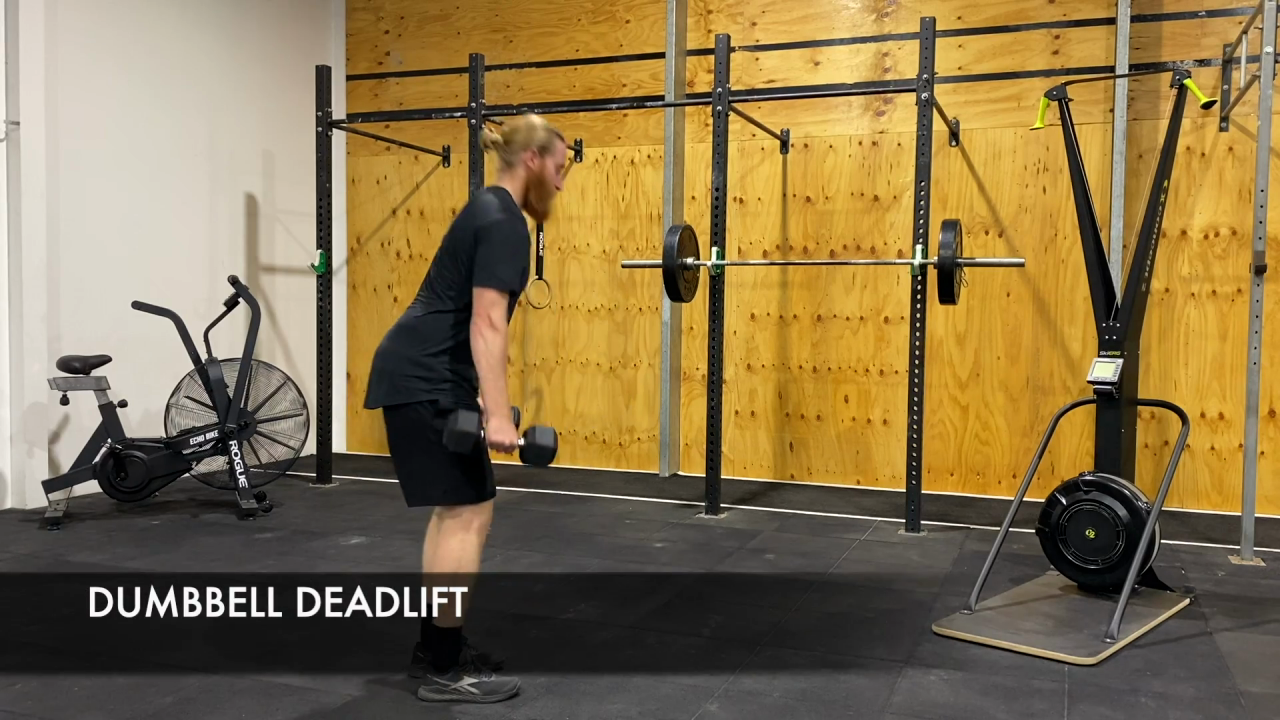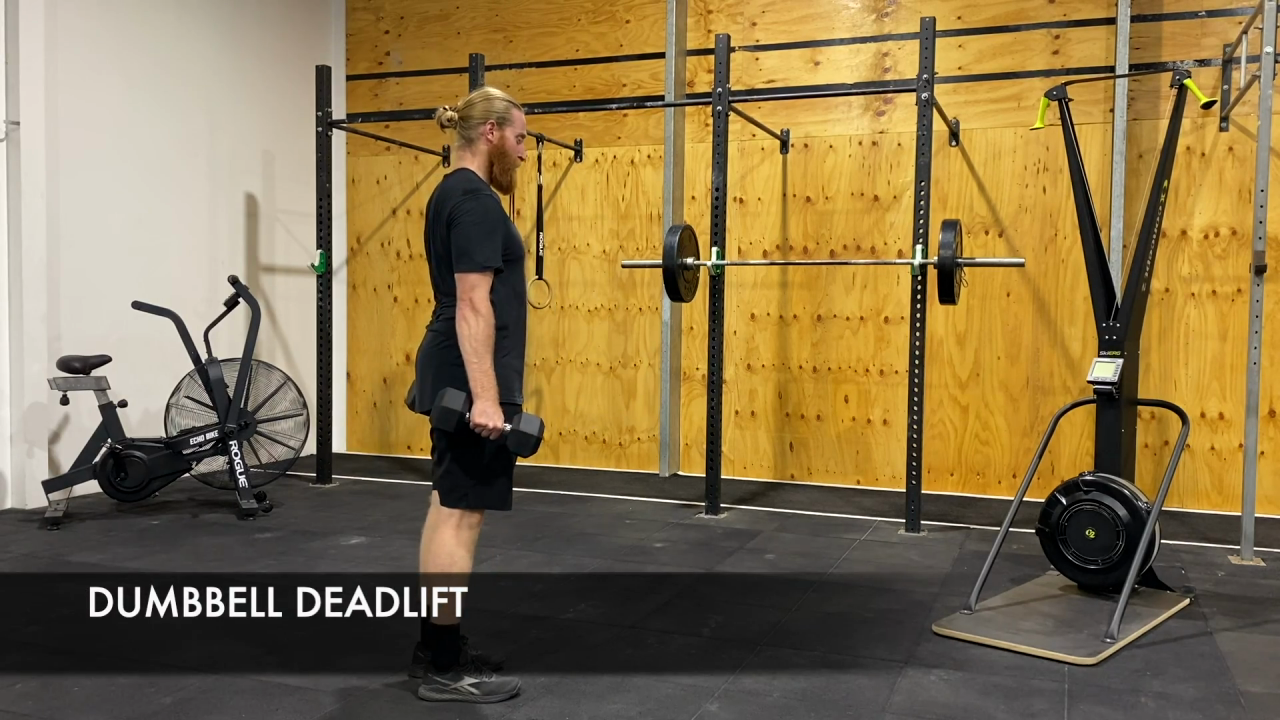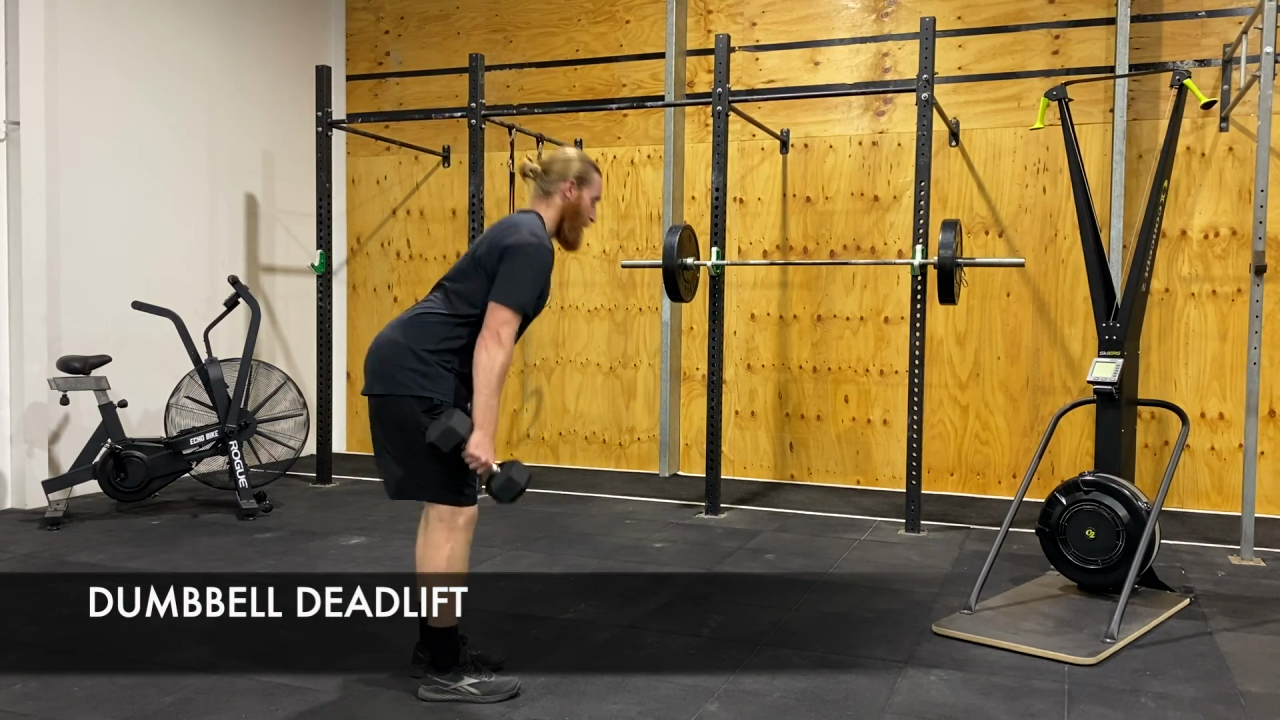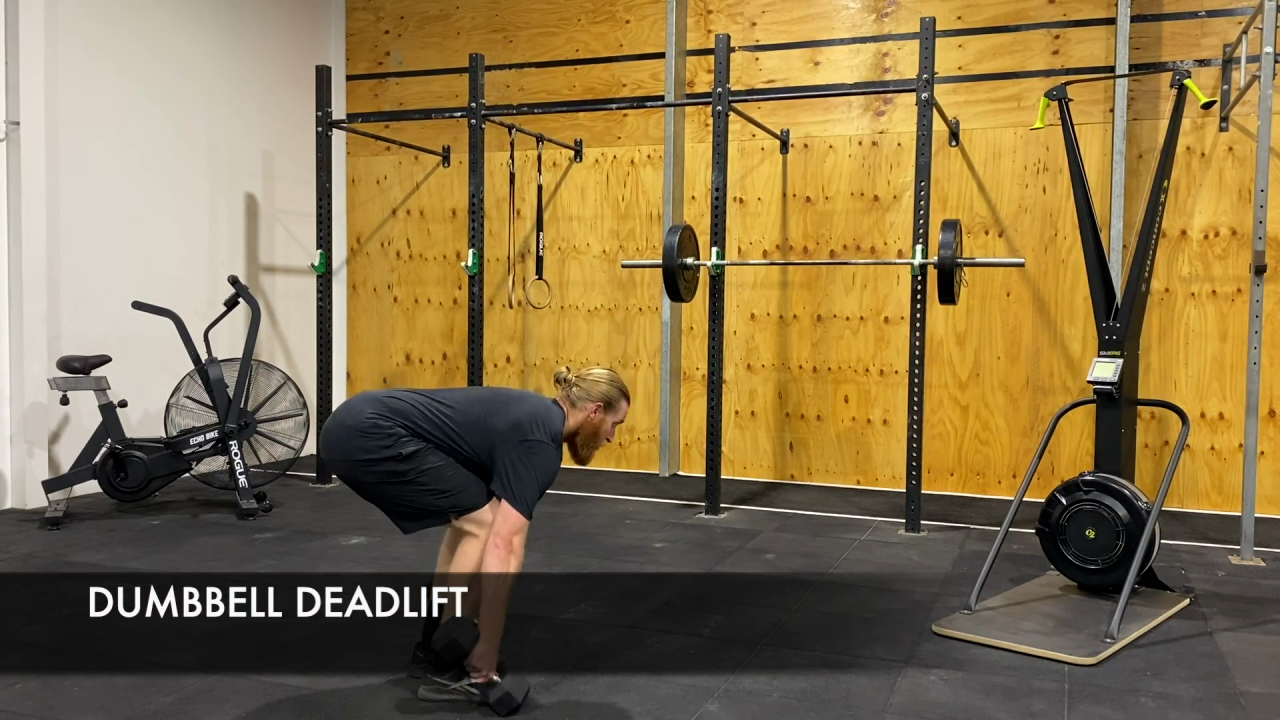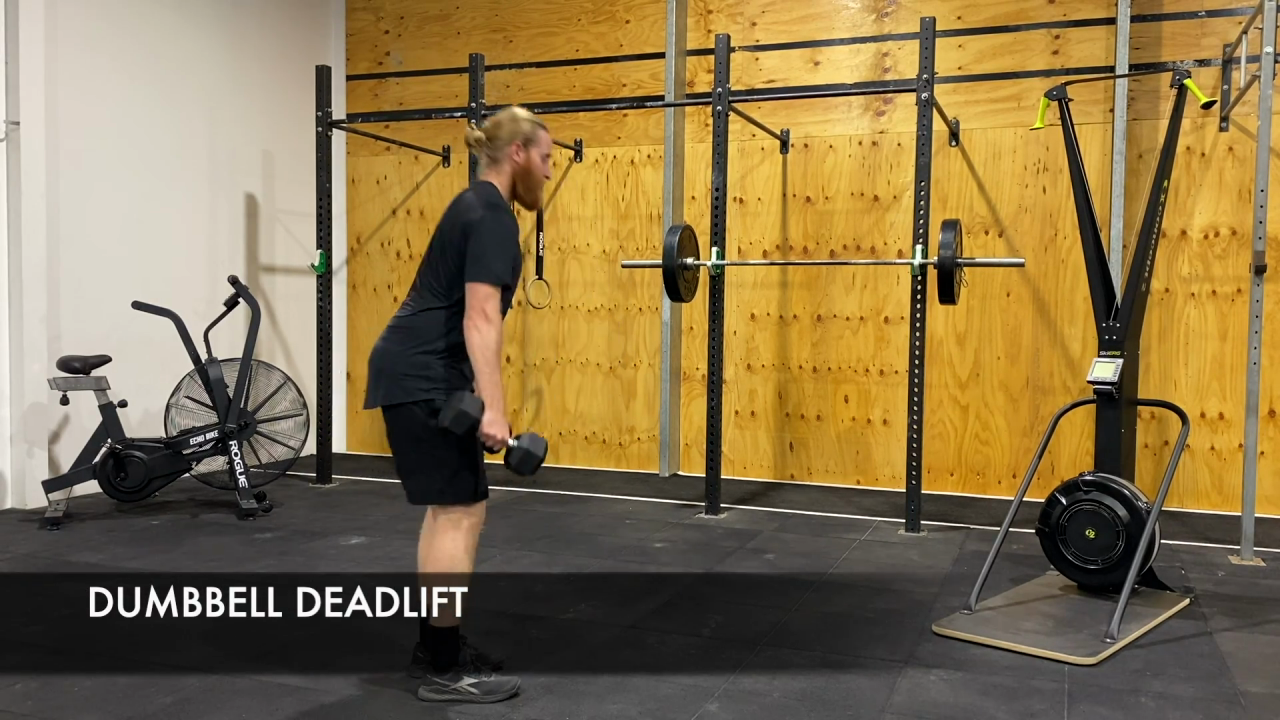
dt=1s
person 1, frame 1
left shoulder: (491, 212)
right shoulder: (503, 222)
right elbow: (488, 324)
left wrist: (474, 399)
right wrist: (500, 416)
left hip: (416, 373)
right hip: (424, 381)
left knee: (454, 509)
right knee: (468, 514)
left ankle: (437, 646)
right ankle: (444, 666)
person 1, frame 2
left shoulder: (453, 194)
right shoulder: (475, 201)
right elbow: (473, 306)
right wrist: (487, 397)
left hip: (455, 376)
right hip: (472, 381)
left knee: (448, 507)
right knee: (462, 514)
left ankle: (436, 646)
right ankle: (445, 666)
person 1, frame 3
left shoulder: (518, 233)
right shoulder: (531, 245)
right elbow: (494, 341)
left wrist: (473, 421)
right wrist: (483, 432)
left hip: (408, 364)
right hip: (418, 372)
left knee: (445, 507)
right knee: (452, 510)
left ankle: (437, 646)
right ankle: (443, 667)
person 1, frame 4
left shoulder: (536, 416)
right shoulder: (539, 443)
right elbow: (504, 544)
right wrist: (488, 648)
left hip: (356, 426)
right hip: (368, 437)
left knee: (471, 517)
right knee: (483, 523)
left ankle: (435, 646)
right ankle: (447, 667)
person 1, frame 5
left shoulder: (479, 206)
right shoulder: (491, 213)
right elbow: (481, 318)
left wrist: (475, 399)
right wrist: (494, 408)
left hip: (414, 369)
right hip: (422, 376)
left knee: (450, 506)
right knee: (460, 511)
left ankle: (437, 645)
right ankle: (442, 665)
